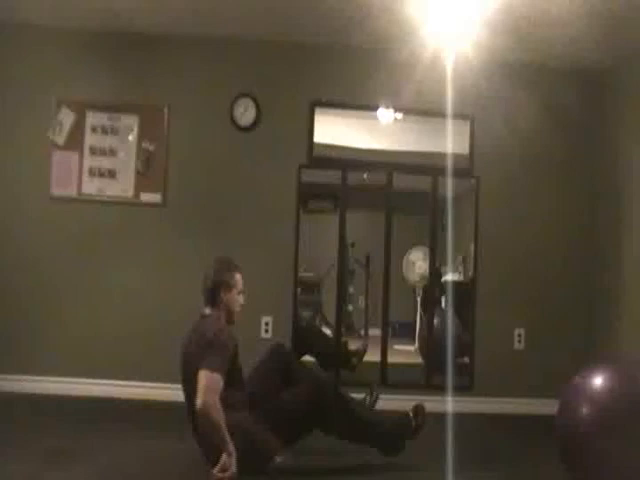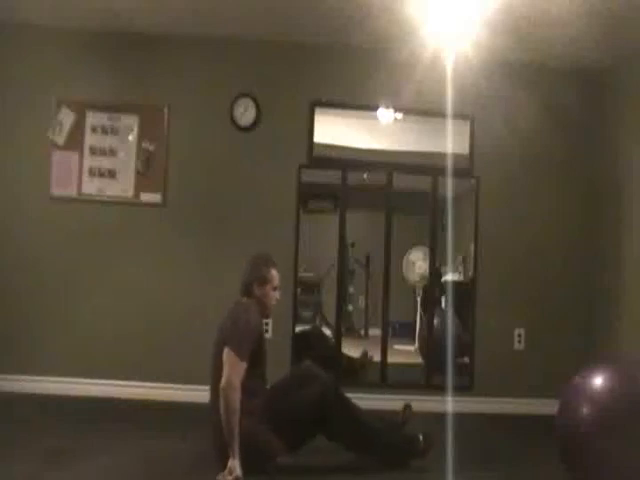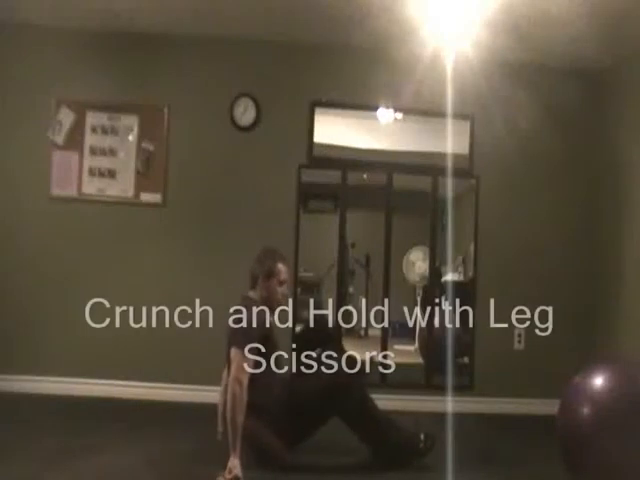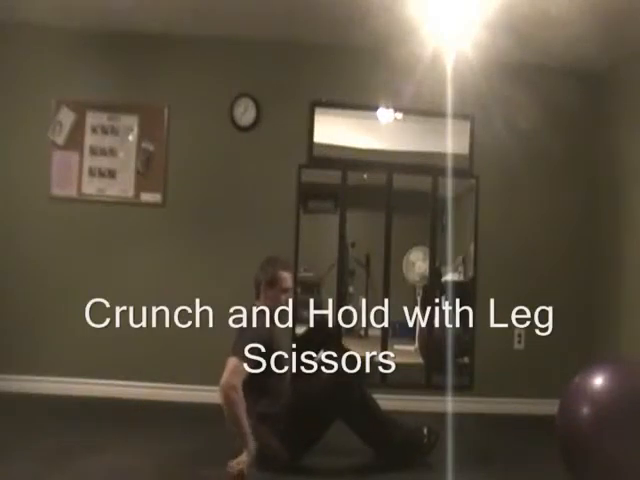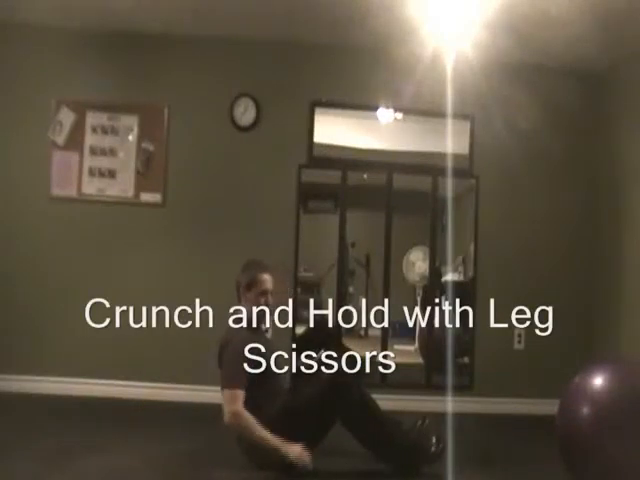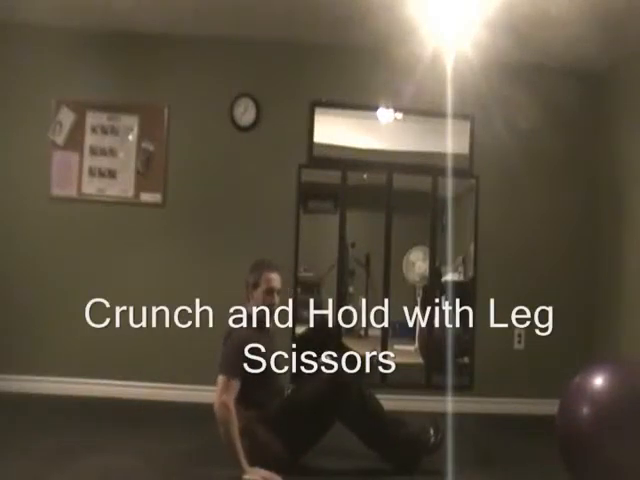
dt=0.5s
person 1, frame 1
left shoulder: (203, 328)
right shoulder: (219, 336)
right elbow: (205, 402)
right wrist: (229, 450)
right hip: (244, 444)
left knee: (279, 356)
right knee: (320, 391)
left ankle: (354, 413)
right ankle: (393, 432)
person 1, frame 2
left shoulder: (242, 314)
right shoulder: (247, 321)
right elbow: (229, 385)
right wrist: (234, 456)
right hip: (250, 439)
left knee: (308, 376)
right knee: (326, 396)
left ankle: (380, 434)
right ankle: (396, 447)
person 1, frame 3
left shoulder: (251, 313)
right shoulder: (252, 320)
left elbow: (229, 375)
right elbow: (237, 382)
left wrist: (226, 426)
right wrist: (234, 455)
left hip: (273, 413)
right hip: (269, 430)
right knee: (341, 381)
right ankle: (398, 446)
person 1, frame 4
left shoulder: (262, 325)
right shoulder: (256, 330)
right elbow: (229, 385)
right wrist: (249, 446)
left hip: (279, 424)
right hip: (275, 441)
right knee: (340, 382)
right ankle: (399, 445)
person 1, frame 5
left shoulder: (254, 332)
right shoulder: (238, 343)
right elbow: (232, 413)
right wrist: (283, 447)
left hip: (281, 419)
right hip: (270, 442)
right knee: (339, 382)
right ankle: (406, 452)
person 1, frame 6
left shoulder: (262, 331)
right shoulder: (241, 338)
right elbow: (223, 403)
left hip: (278, 423)
right hip: (270, 445)
right knee: (338, 381)
right ankle: (405, 448)
